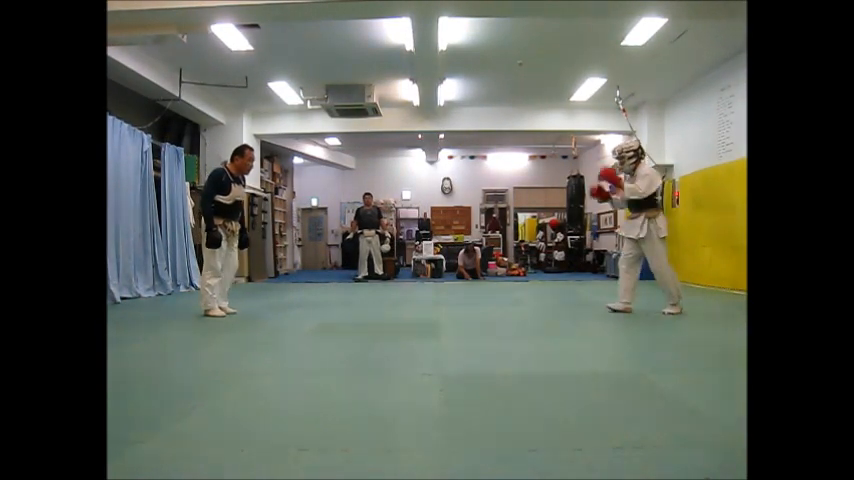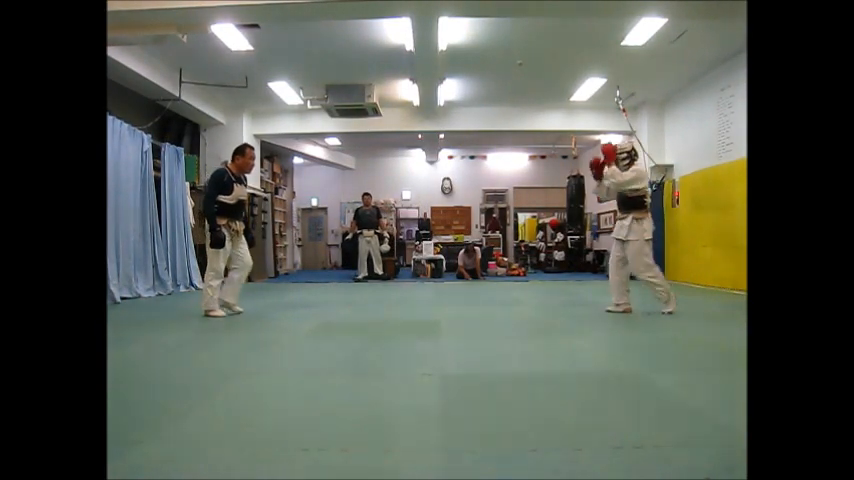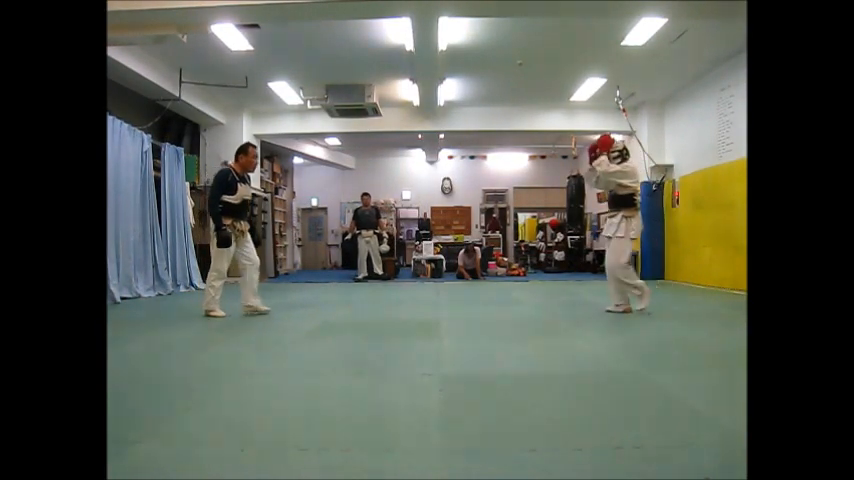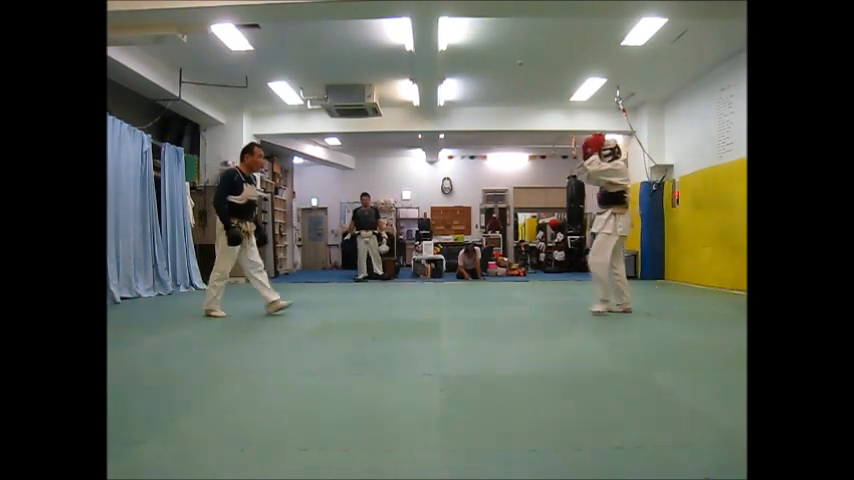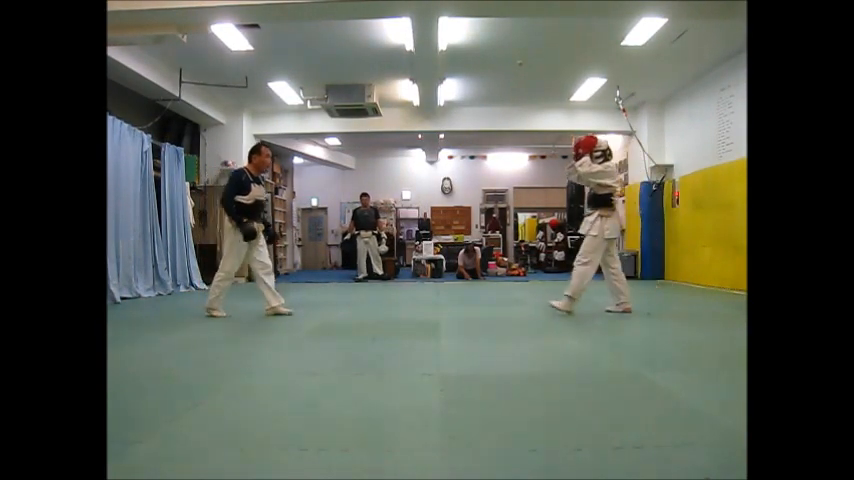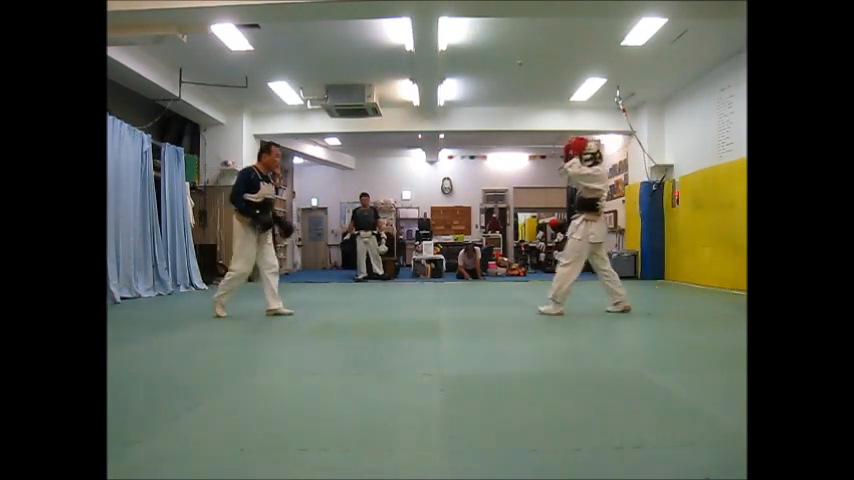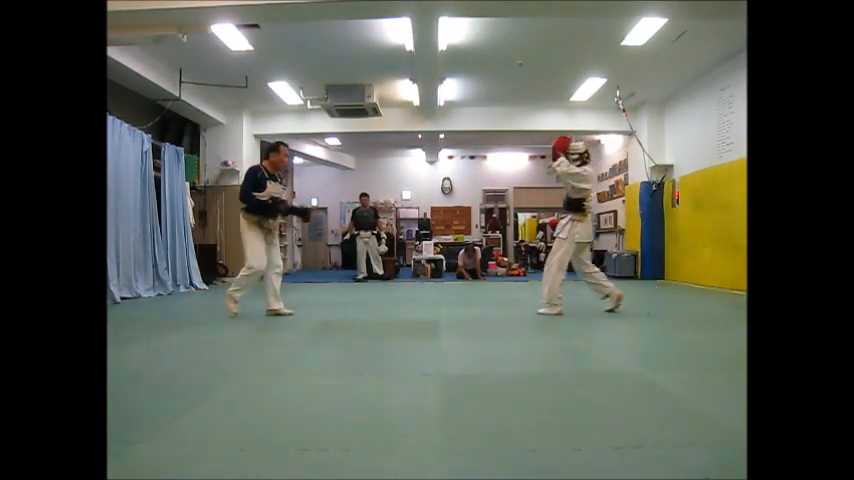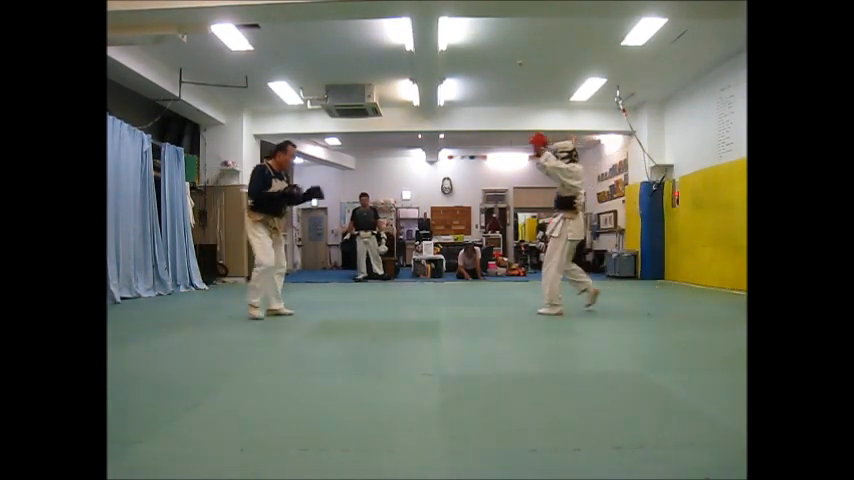
dt=0.1s
person 1, frame 1
left shoulder: (647, 173)
right shoulder: (631, 177)
left elbow: (637, 192)
right elbow: (623, 201)
left wrist: (617, 183)
right wrist: (607, 194)
left hip: (650, 225)
right hip: (635, 225)
left knee: (660, 266)
right knee: (626, 264)
left ankle: (675, 303)
right ankle: (625, 302)
person 1, frame 2
left shoulder: (638, 172)
right shoulder: (622, 175)
left elbow: (616, 180)
right elbow: (604, 193)
left wrist: (609, 165)
right wrist: (598, 173)
left hip: (637, 225)
right hip: (623, 225)
left knee: (642, 267)
right knee: (616, 265)
left ankle: (668, 298)
right ankle: (622, 303)
person 1, frame 3
left shoulder: (628, 170)
right shoulder: (612, 173)
left elbow: (603, 171)
right elbow: (593, 180)
left wrist: (602, 153)
right wrist: (594, 158)
left hip: (626, 223)
right hip: (615, 223)
left knee: (616, 264)
right knee: (612, 265)
left ankle: (642, 291)
right ankle: (621, 303)
person 1, frame 4
left shoulder: (619, 167)
right shoulder: (605, 172)
left elbow: (593, 170)
right elbow: (583, 175)
left wrist: (594, 152)
right wrist: (587, 155)
left hip: (615, 220)
right hip: (610, 220)
left knee: (597, 259)
right knee: (614, 263)
left ankle: (603, 301)
right ankle: (624, 303)
person 1, frame 5
left shoulder: (609, 169)
right shoulder: (596, 174)
left elbow: (583, 171)
right elbow: (573, 175)
left wrist: (585, 153)
right wrist: (578, 157)
left hip: (602, 223)
right hip: (599, 222)
left knee: (584, 261)
right knee: (611, 264)
left ankle: (568, 302)
right ankle: (623, 303)
person 1, frame 6
left shoulder: (598, 173)
right shoulder: (589, 174)
left elbow: (571, 172)
right elbow: (568, 172)
left wrist: (574, 155)
right wrist: (570, 155)
left hip: (587, 226)
right hip: (588, 226)
left knee: (567, 264)
right knee: (601, 266)
left ankle: (555, 304)
right ankle: (621, 301)
person 1, frame 7
left shoulder: (585, 173)
right shoulder: (578, 174)
left elbow: (561, 170)
right elbow: (556, 170)
left wrist: (561, 154)
right wrist: (557, 155)
left hip: (574, 226)
right hip: (576, 225)
left knee: (555, 264)
right knee: (584, 266)
left ankle: (553, 305)
right ankle: (612, 293)
person 1, frame 8
left shoulder: (574, 171)
right shoulder: (568, 172)
left elbow: (550, 165)
right elbow: (548, 166)
left wrist: (541, 149)
right wrist: (541, 151)
left hip: (566, 223)
right hip: (566, 222)
left knee: (552, 264)
right knee: (563, 263)
left ankle: (553, 305)
right ankle: (589, 289)
person 2, frame 1
left shoulder: (241, 179)
right shoulder: (218, 175)
right elbow: (205, 203)
left wrist: (243, 230)
right wrist: (211, 229)
left hip: (231, 227)
right hip: (216, 226)
left knee: (230, 267)
right knee: (213, 268)
left ankle: (221, 303)
right ankle: (210, 306)
person 2, frame 2
left shoulder: (242, 178)
right shoulder: (220, 175)
right elbow: (208, 203)
left wrist: (247, 230)
right wrist: (214, 229)
left hip: (236, 228)
right hip: (220, 226)
left knee: (244, 263)
right knee: (216, 268)
left ankle: (226, 299)
right ankle: (210, 307)
person 2, frame 3
left shoulder: (246, 178)
right shoulder: (224, 175)
right elbow: (212, 203)
left wrist: (252, 230)
right wrist: (219, 229)
left hip: (241, 228)
right hip: (225, 226)
left knee: (252, 263)
right knee: (219, 269)
left ankle: (251, 303)
right ankle: (211, 307)
person 2, frame 4
left shoulder: (251, 178)
right shoulder: (230, 175)
right elbow: (218, 202)
left wrist: (257, 229)
right wrist: (228, 227)
left hip: (247, 228)
right hip: (231, 227)
left knee: (256, 266)
right knee: (222, 268)
left ankle: (273, 301)
right ankle: (211, 307)
person 2, frame 5
left shoulder: (259, 179)
right shoulder: (238, 176)
right elbow: (226, 201)
left wrist: (266, 226)
right wrist: (242, 224)
left hip: (254, 228)
right hip: (238, 227)
left knee: (264, 267)
right knee: (228, 269)
left ankle: (274, 305)
right ankle: (212, 306)
person 2, frame 6
left shoulder: (269, 178)
right shoulder: (248, 174)
right elbow: (235, 198)
left wrist: (280, 221)
right wrist: (255, 216)
left hip: (264, 227)
right hip: (246, 225)
left knee: (270, 266)
right knee: (241, 268)
left ankle: (274, 305)
right ankle: (219, 302)
person 2, frame 7
left shoulder: (277, 177)
right shoulder: (255, 172)
right elbow: (244, 197)
left wrist: (294, 210)
right wrist: (270, 207)
left hip: (270, 225)
right hip: (253, 223)
left knee: (275, 267)
right knee: (257, 265)
left ankle: (274, 305)
right ankle: (233, 295)
person 2, frame 8
left shoulder: (283, 175)
right shoulder: (260, 170)
left elbow: (291, 201)
right elbow: (256, 195)
left wrist: (308, 194)
right wrist: (282, 194)
left hip: (276, 224)
right hip: (258, 222)
left knee: (279, 266)
right knee: (265, 262)
left ankle: (274, 305)
right ankle: (254, 303)
